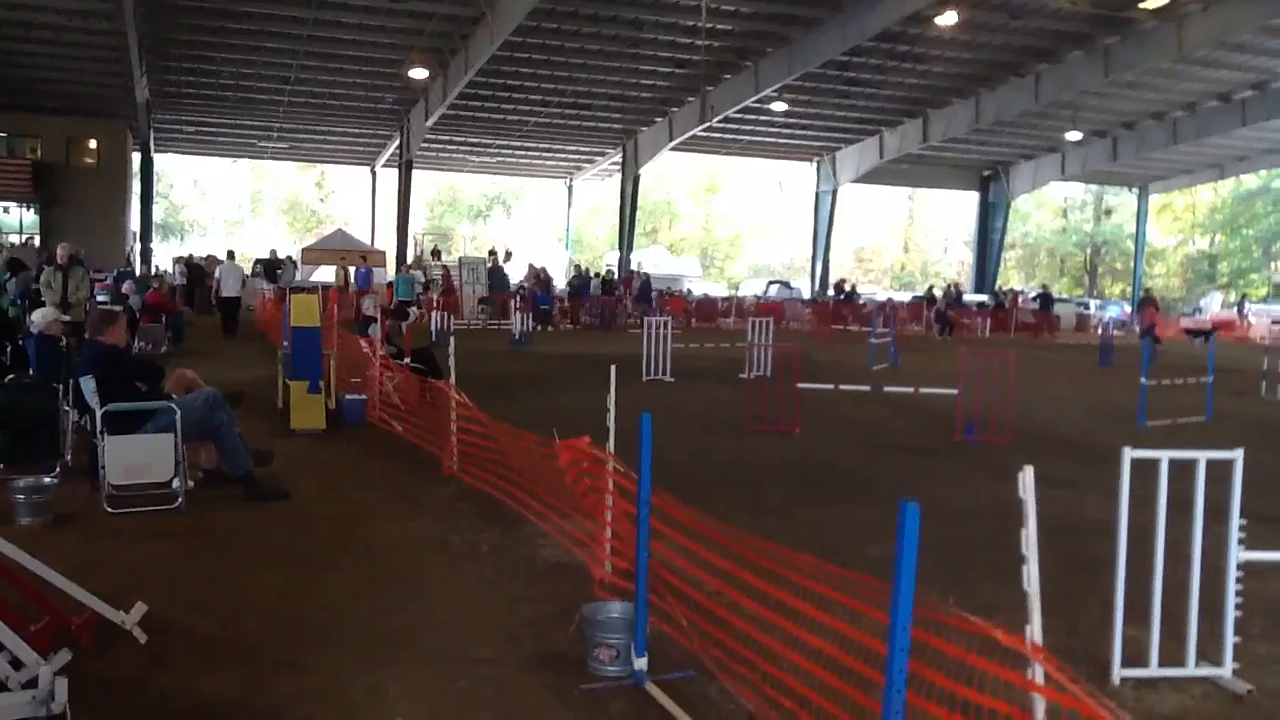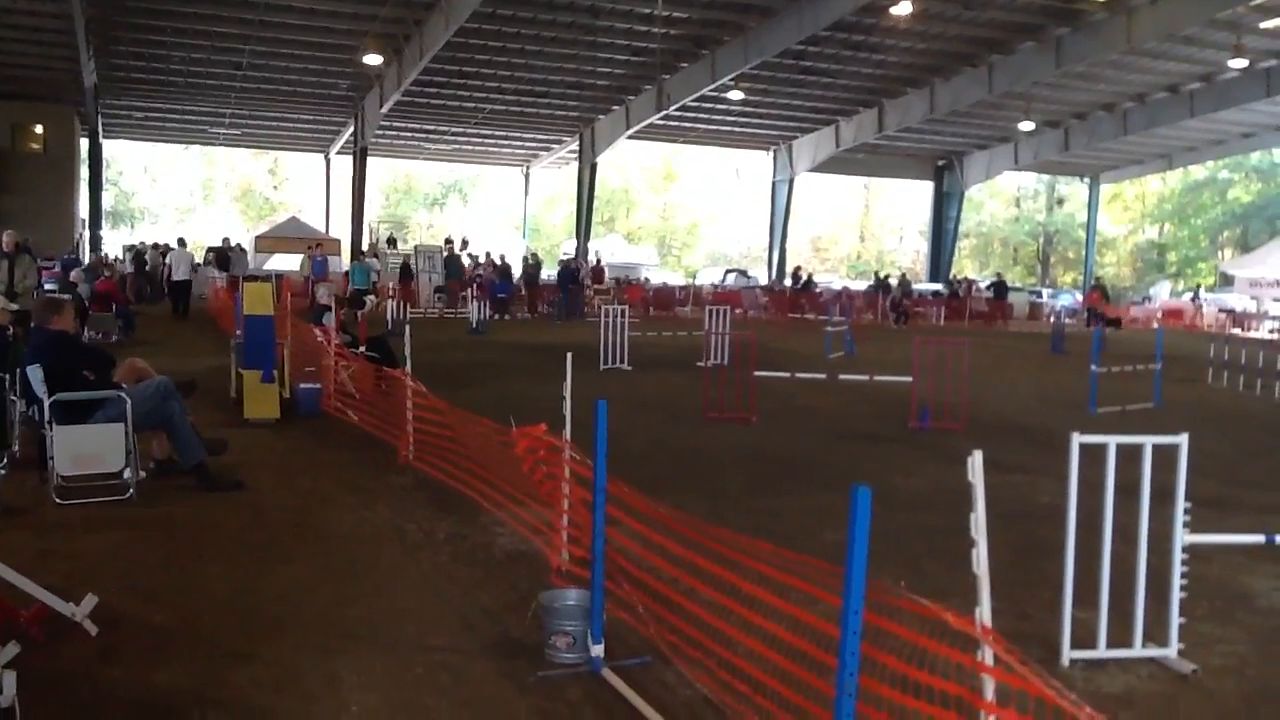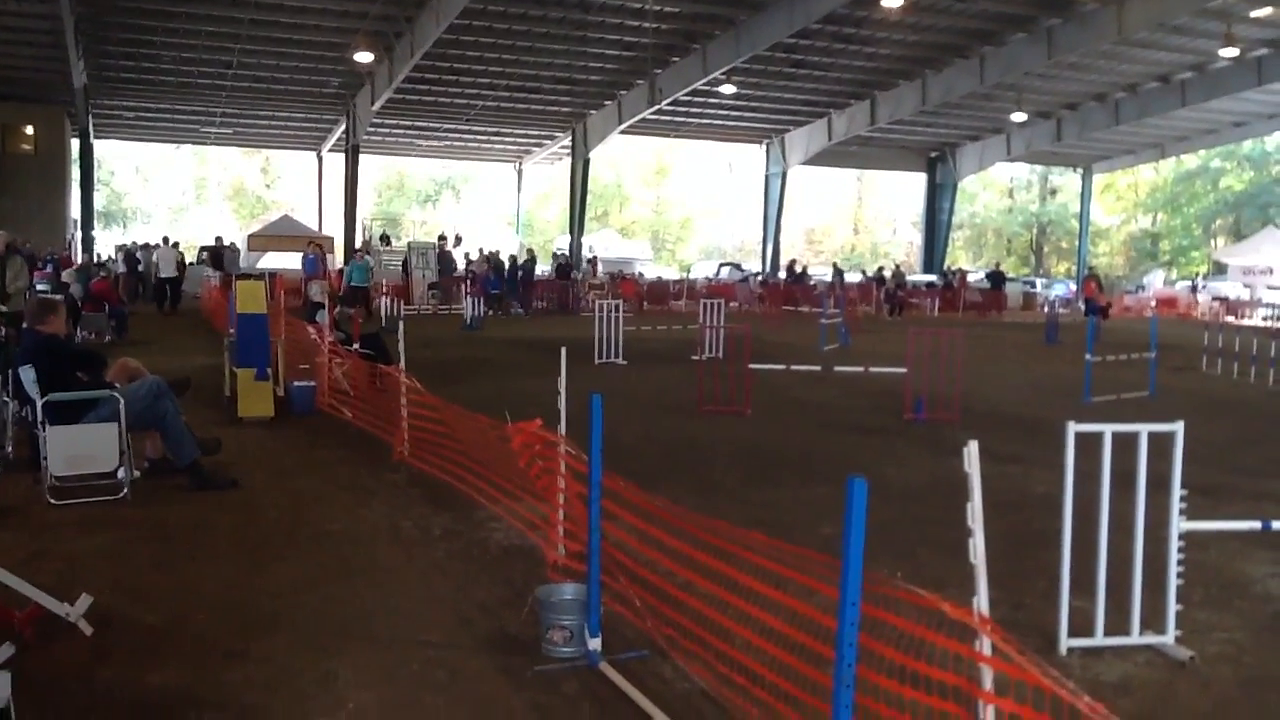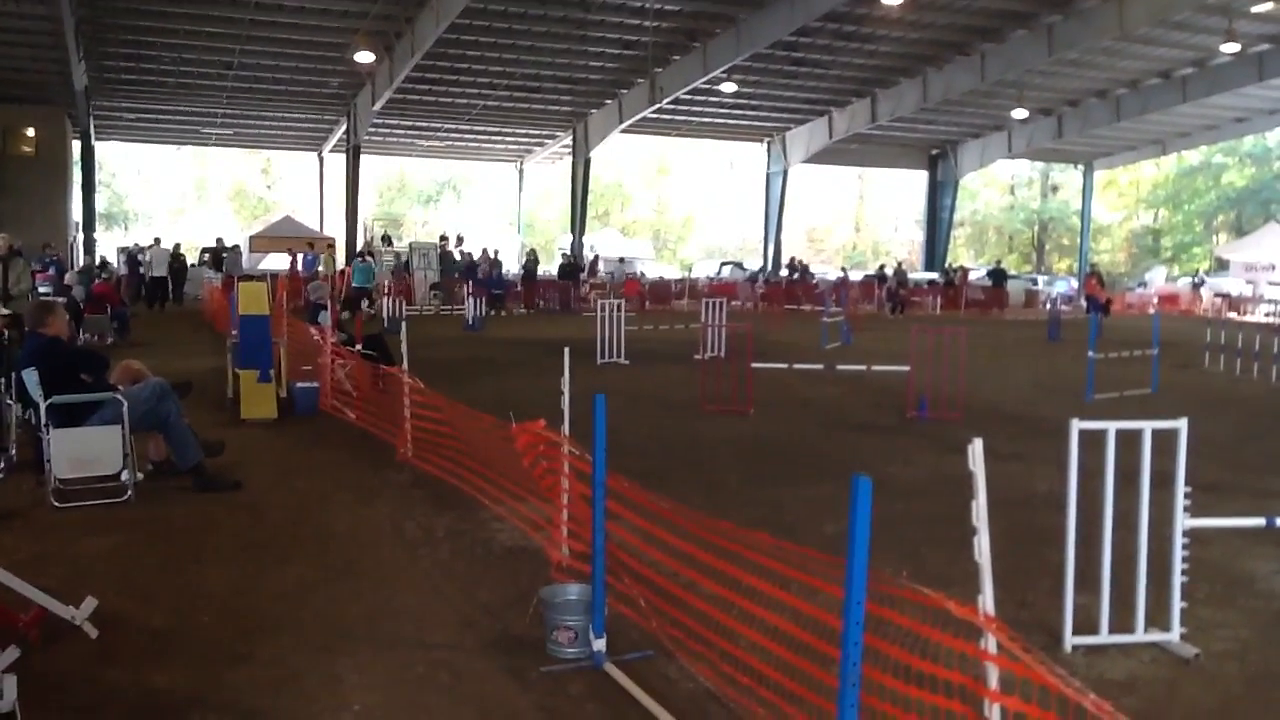
dt=1s
person 1, frame 1
left shoulder: (91, 354)
right shoulder: (108, 355)
right elbow: (155, 373)
left hip: (131, 424)
right hip: (141, 425)
left knee: (218, 419)
right knee: (211, 397)
left ankle: (249, 481)
right ankle: (244, 455)
person 1, frame 2
left shoulder: (38, 342)
right shoulder: (56, 341)
right elbow: (105, 362)
left hip: (78, 414)
right hip: (92, 415)
left knee: (168, 408)
right knee: (163, 386)
left ankle: (201, 472)
right ankle: (196, 442)
person 1, frame 3
left shoulder: (30, 343)
right shoulder: (48, 344)
right elbow: (96, 362)
left hip: (70, 414)
right hip: (84, 415)
left knee: (160, 405)
right knee: (156, 386)
person 1, frame 4
left shoulder: (32, 346)
right shoulder: (50, 347)
right elbow: (100, 363)
left hip: (72, 418)
right hip: (86, 419)
left knee: (164, 407)
right knee: (158, 388)
